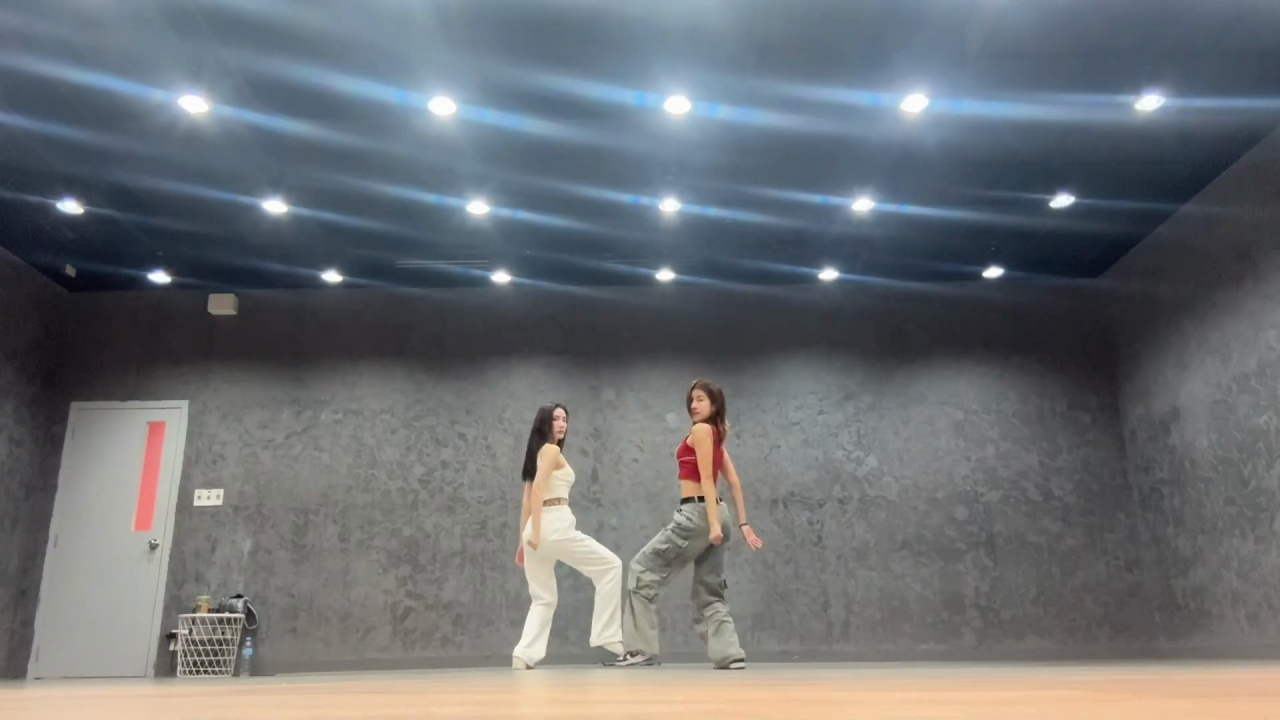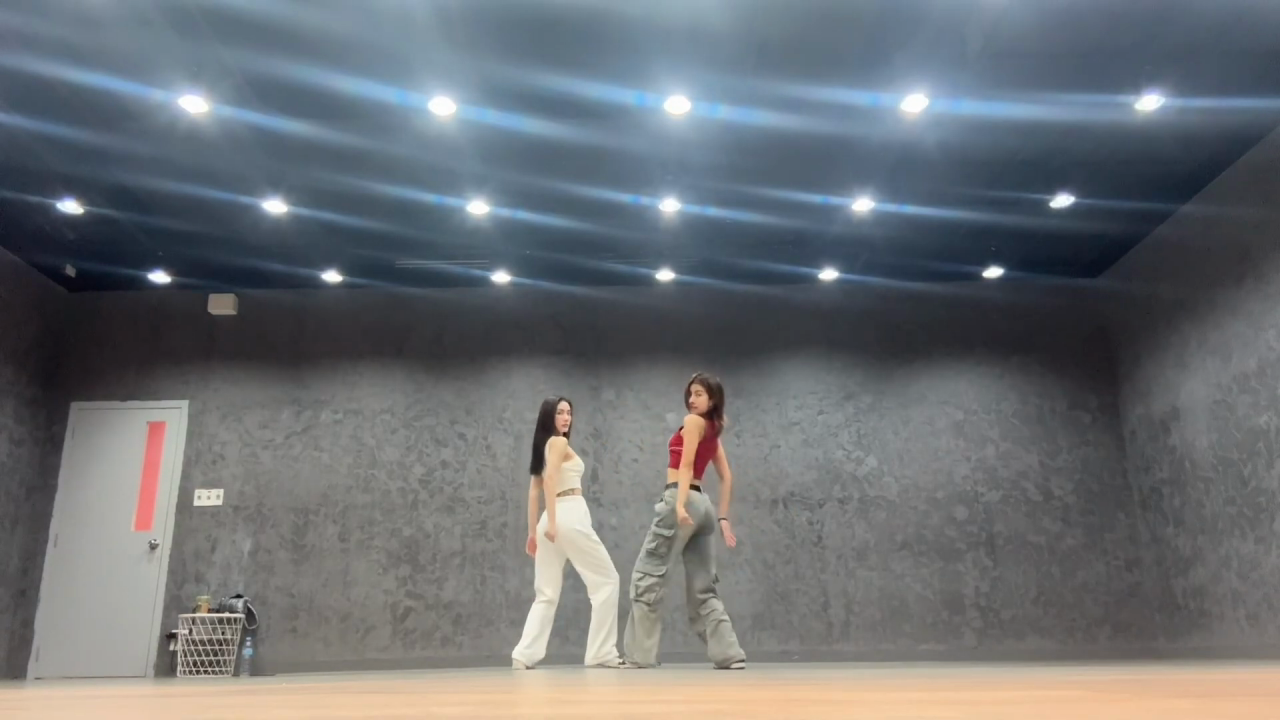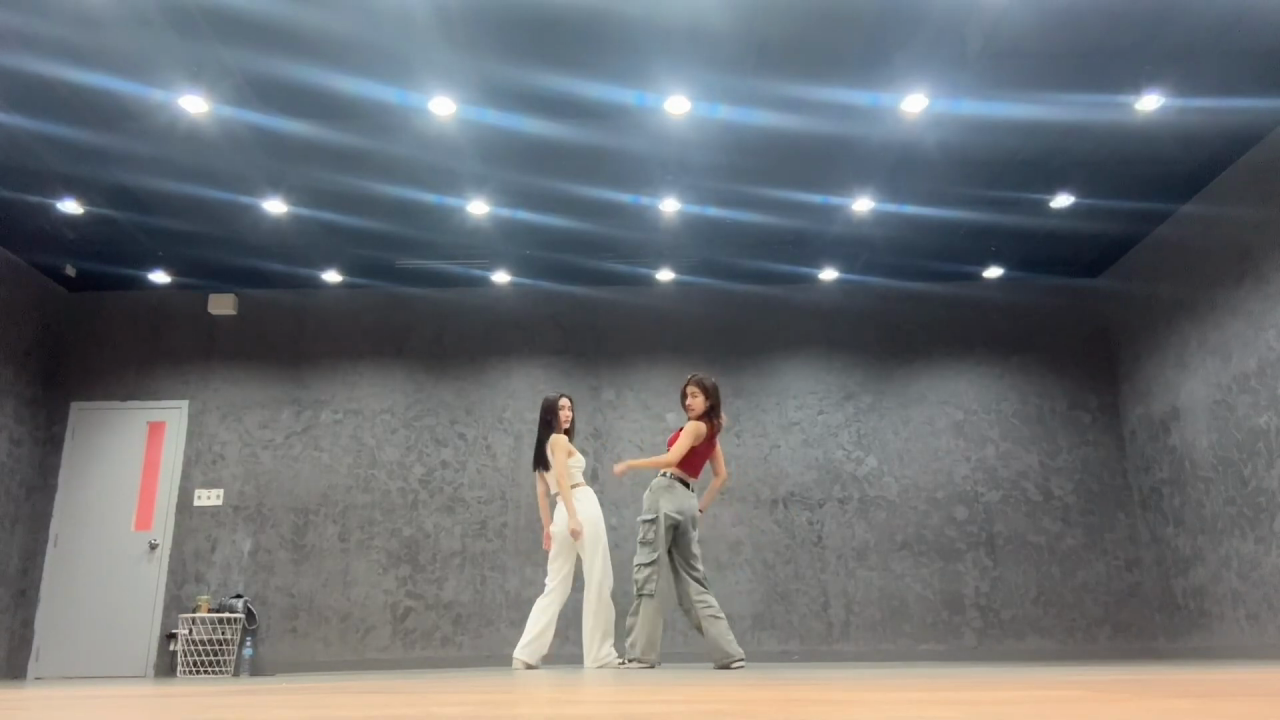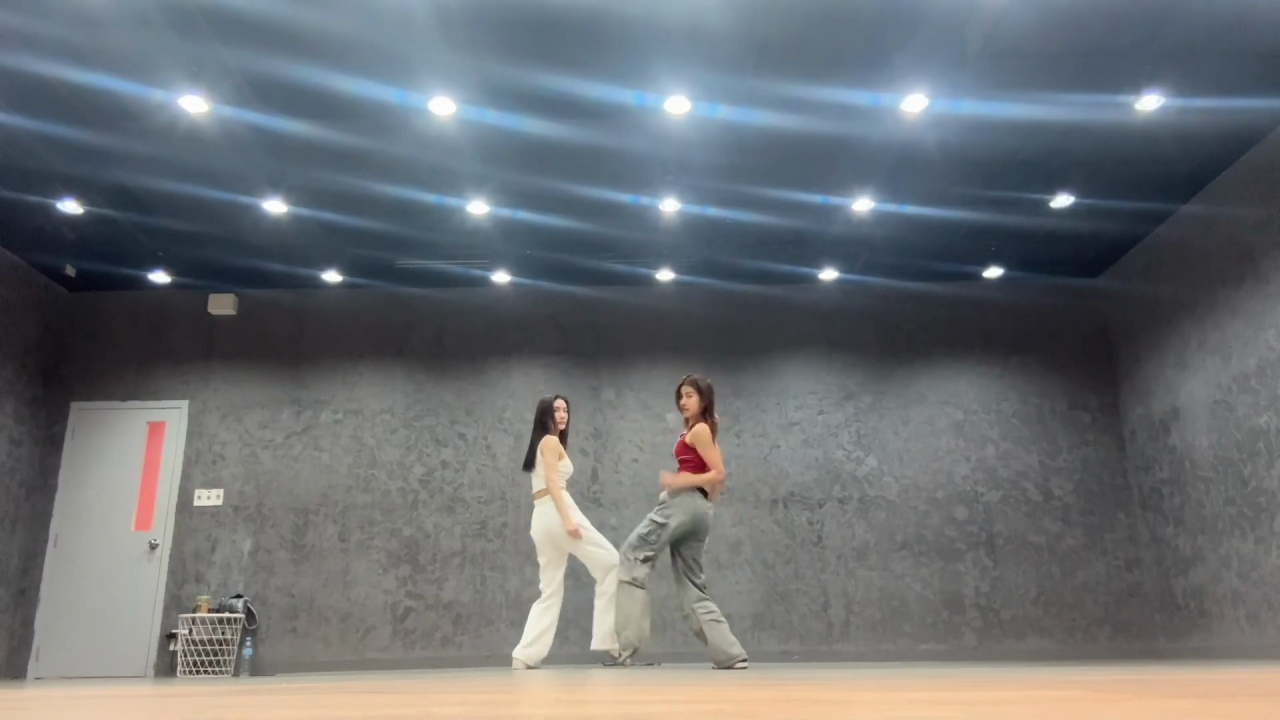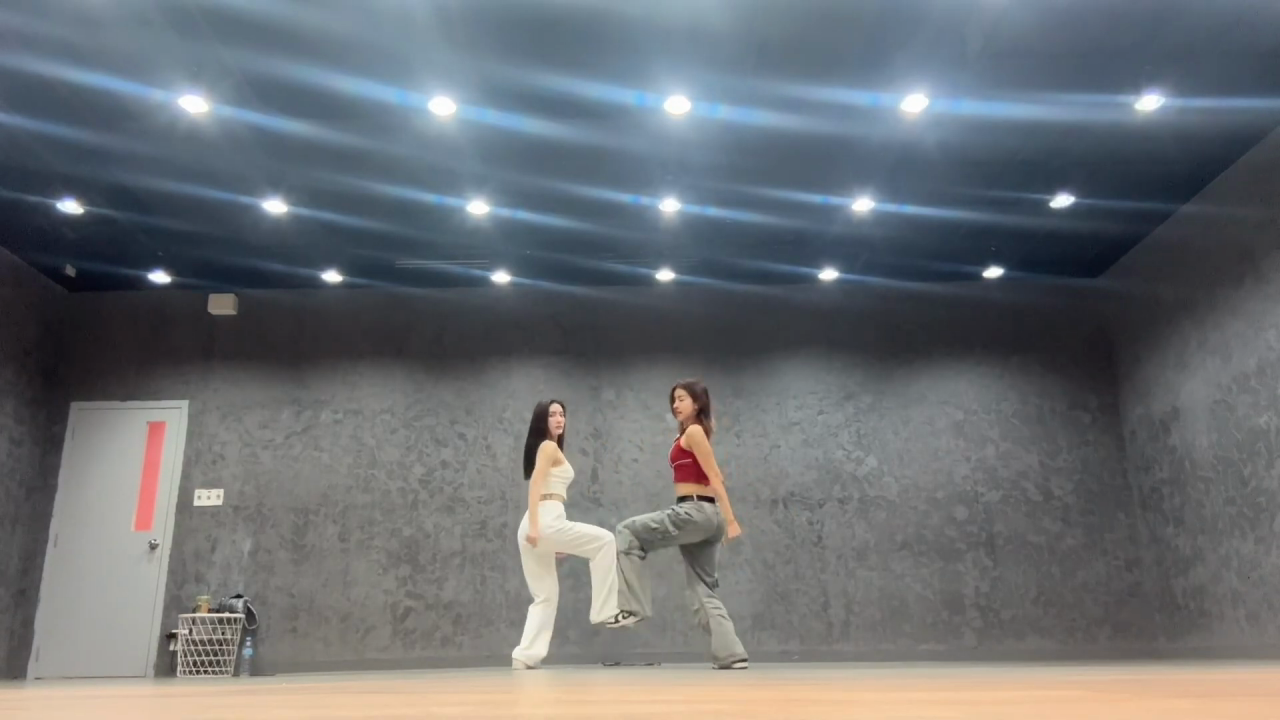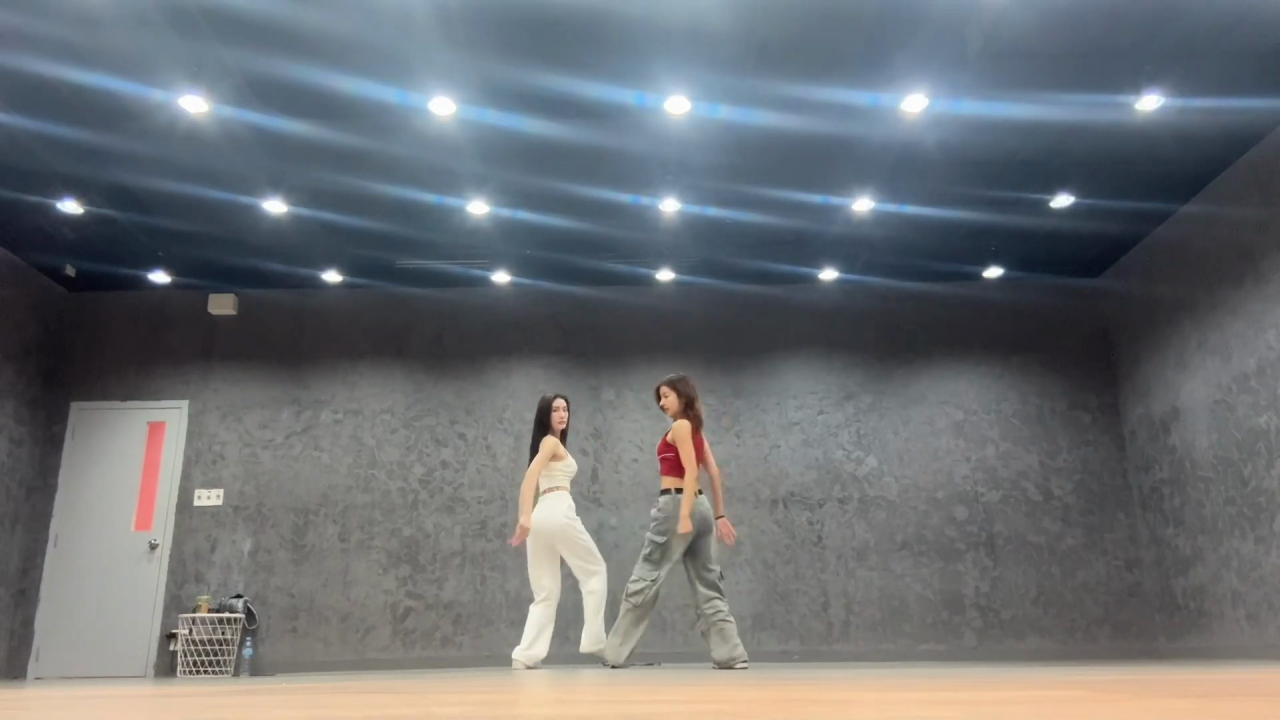
dt=0.2s
person 1, frame 1
left shoulder: (702, 430)
right shoulder: (717, 435)
left elbow: (706, 478)
right elbow: (735, 482)
left wrist: (714, 521)
right wrist: (743, 523)
left hip: (697, 515)
right hip: (713, 516)
left knee: (643, 567)
right knee: (709, 593)
left ankle: (640, 648)
right ankle: (729, 654)
person 1, frame 2
left shoulder: (694, 422)
right shoulder: (712, 431)
left elbow: (685, 463)
right elbow: (726, 478)
left wrist: (679, 504)
right wrist: (723, 518)
left hip: (677, 500)
right hip: (701, 506)
left knee: (649, 576)
right knee: (702, 587)
left ankle: (639, 654)
right ankle: (728, 654)
person 1, frame 3
left shoulder: (696, 427)
right shoulder: (711, 431)
left elbow: (671, 459)
right elbow: (721, 475)
left wrist: (630, 465)
right wrist: (700, 508)
left hip: (666, 493)
right hip: (687, 501)
left knee: (647, 573)
right knee: (692, 581)
left ankle: (641, 653)
right ankle: (728, 652)
person 1, frame 4
left shoulder: (698, 430)
right shoulder: (704, 430)
left elbow: (717, 474)
right elbow: (717, 473)
left wrist: (681, 482)
left hip: (684, 504)
right hip: (699, 509)
left knee: (633, 555)
right knee: (694, 589)
left ankle: (631, 638)
right ankle: (730, 654)
person 1, frame 5
left shoulder: (693, 432)
right shoulder: (697, 433)
left elbow: (714, 477)
right elbow: (717, 477)
left wrist: (730, 519)
right wrist: (722, 517)
left hip: (693, 512)
right hip: (705, 513)
left knee: (628, 532)
right knee: (703, 588)
left ankle: (633, 606)
right ankle: (731, 653)
person 1, frame 6
left shoulder: (680, 426)
right shoulder: (696, 428)
left elbow: (690, 471)
right elbow: (714, 473)
left wrist: (684, 515)
right wrist: (719, 515)
left hip: (674, 504)
right hip: (699, 507)
left knee: (646, 578)
right knee: (707, 585)
left ankle: (618, 653)
right ankle: (731, 653)
person 2, frame 1
left shoulder: (535, 454)
right shoulder: (551, 450)
right elbow: (539, 487)
left wrist: (523, 541)
right wrist: (536, 531)
left hip: (538, 530)
right hip: (555, 525)
left knee: (543, 599)
right knee: (610, 567)
left ankle: (524, 655)
right ankle: (607, 638)
person 2, frame 2
left shoulder: (542, 449)
right shoulder: (558, 442)
left elbow: (534, 493)
right elbow: (553, 479)
left wrist: (533, 532)
right wrist: (553, 522)
left hip: (552, 520)
right hip: (570, 518)
left knee: (547, 594)
right knee: (605, 582)
left ankle: (524, 655)
right ankle: (601, 653)
person 2, frame 3
left shoulder: (545, 445)
right shoulder: (560, 440)
left elbow: (542, 491)
right elbow: (563, 479)
left wrist: (548, 527)
right wrist: (574, 517)
left hip: (563, 518)
right hip: (582, 509)
left knee: (555, 588)
right knee: (597, 584)
left ankle: (526, 654)
right ankle: (600, 655)
person 2, frame 4
left shoulder: (541, 445)
right shoulder: (550, 441)
right elbow: (552, 484)
right wrist: (568, 519)
left hip: (541, 522)
right hip: (554, 518)
left knee: (550, 593)
right knee: (610, 565)
left ankle: (525, 654)
right ankle: (607, 638)
person 2, frame 5
left shoulder: (545, 449)
right shoulder: (549, 447)
right elbow: (535, 485)
right wrist: (534, 524)
left hip: (540, 524)
right hip: (547, 521)
left knee: (545, 596)
right knee: (605, 542)
left ankle: (526, 655)
right ankle: (605, 609)
person 2, frame 6
left shoulder: (548, 445)
right shoulder: (551, 442)
left elbow: (533, 484)
right elbow: (531, 476)
left wrist: (522, 523)
right wrist: (527, 517)
left hip: (542, 522)
right hip: (555, 515)
left knee: (546, 594)
right knee: (594, 572)
left ankle: (526, 655)
right ankle: (594, 640)
